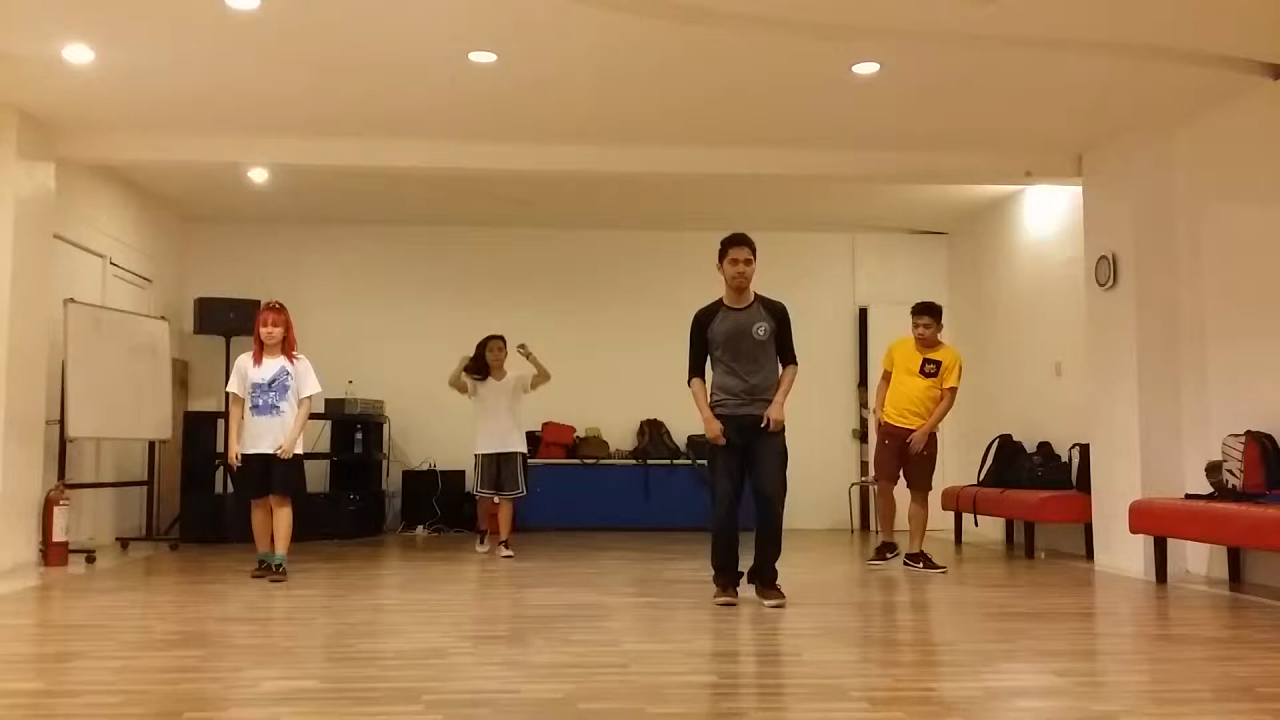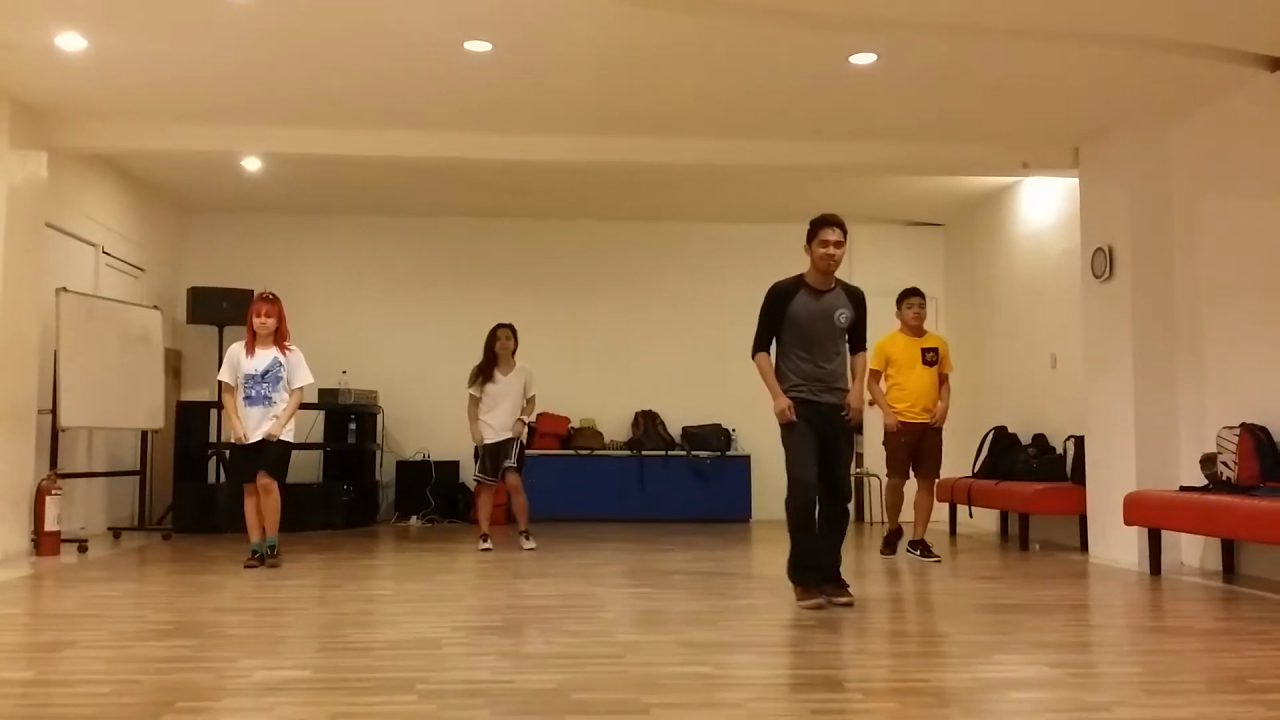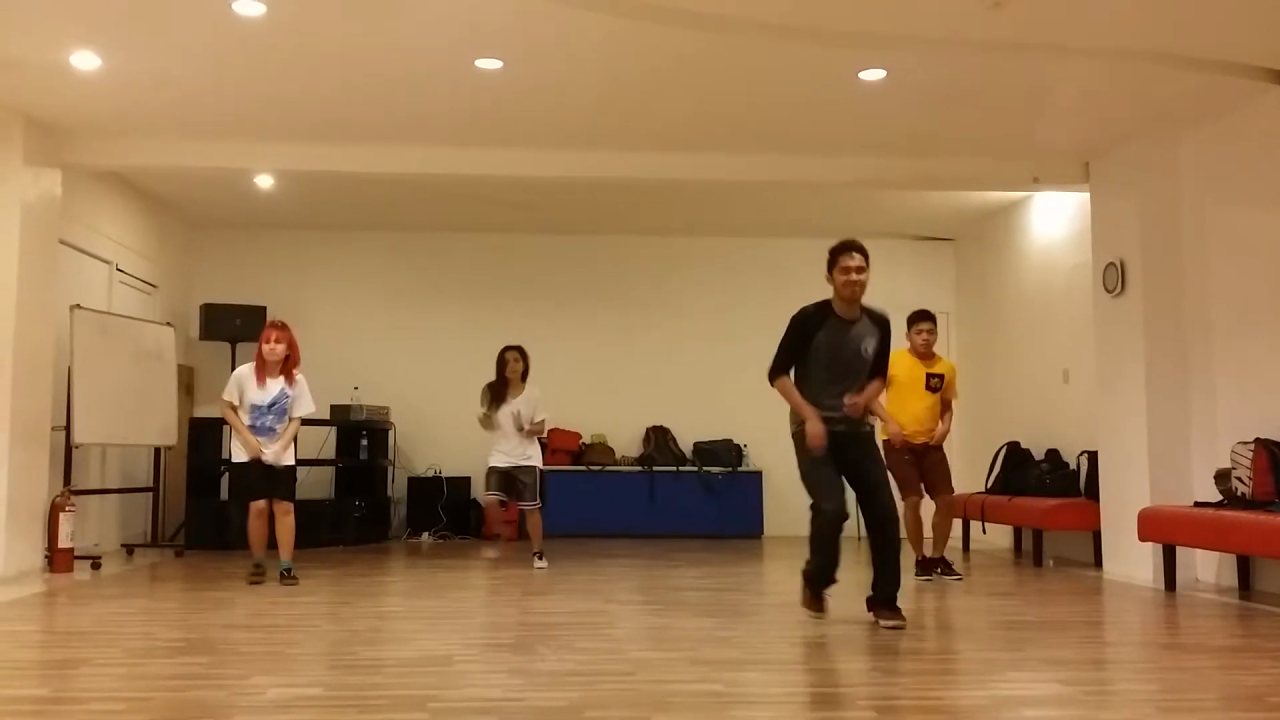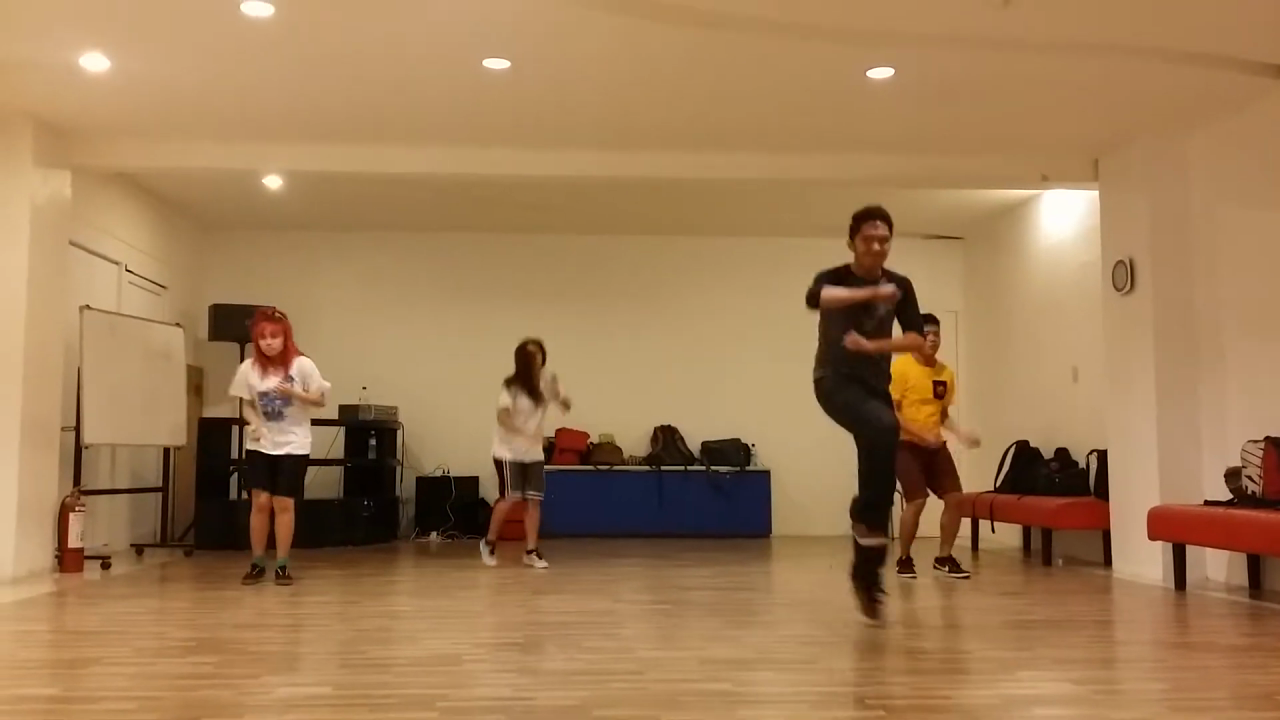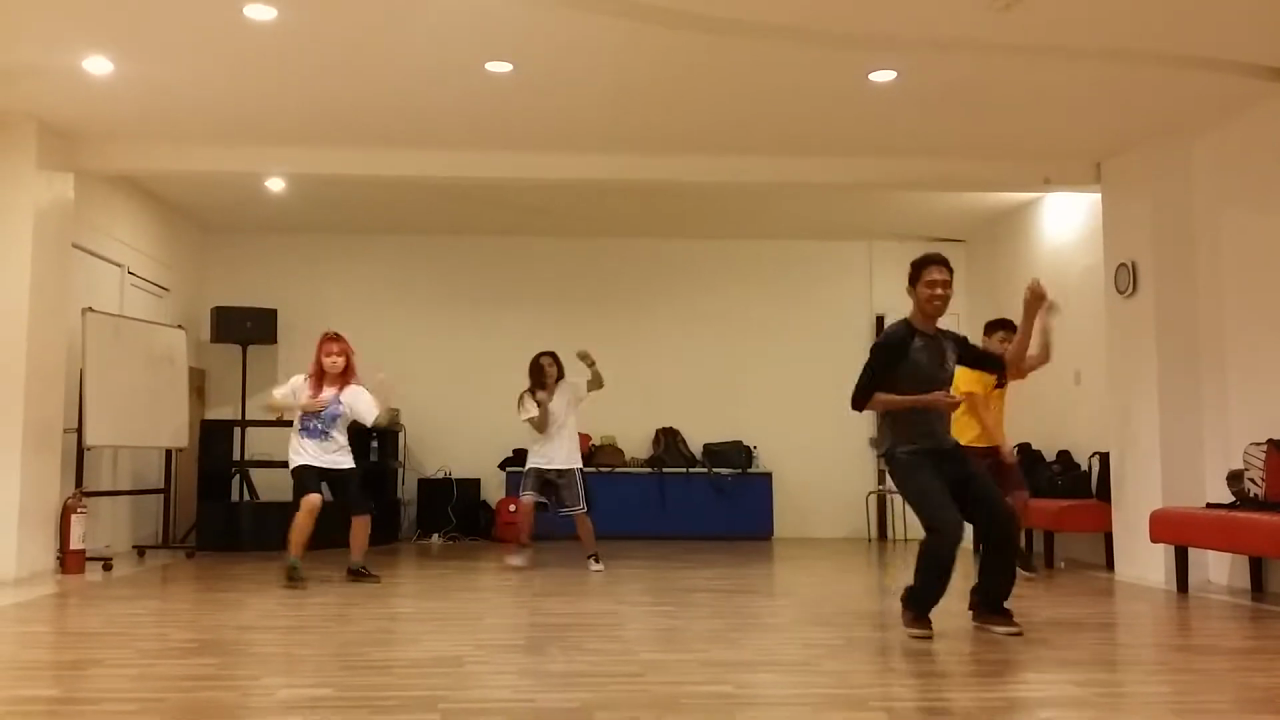
dt=1s
person 1, frame 1
left shoulder: (774, 312)
right shoulder: (706, 318)
left elbow: (789, 363)
right elbow: (695, 374)
left wrist: (778, 401)
right wrist: (707, 416)
left hip: (765, 420)
right hip: (725, 421)
left knee: (771, 497)
right knee: (724, 502)
left ankle: (765, 578)
right ankle: (725, 580)
person 1, frame 2
left shoulder: (853, 298)
right shoulder: (783, 293)
right elbow: (760, 349)
left wrist: (857, 388)
right wrist: (777, 394)
left hip: (839, 407)
right hip: (798, 404)
left knee: (838, 493)
right knee: (804, 486)
left ankle: (830, 576)
right ankle: (806, 578)
person 1, frame 3
left shoulder: (878, 324)
right shoulder: (811, 319)
right elbow: (777, 373)
left wrist: (864, 397)
right wrist: (807, 414)
left hip: (856, 434)
right hip: (815, 433)
left knee: (884, 513)
right knee: (831, 510)
left ankle: (884, 600)
right ankle: (816, 582)
person 1, frame 4
left shoulder: (899, 285)
right shoulder: (833, 280)
left elbow: (917, 340)
right elbow: (816, 299)
left wrist: (872, 345)
right wrist: (871, 294)
left hip: (875, 383)
right hip: (836, 380)
right knee: (883, 428)
left ankle: (867, 580)
right ankle: (869, 515)
person 1, frame 5
left shoulder: (953, 342)
right shoulder: (896, 340)
left elbow: (1005, 366)
right elbow: (862, 399)
left wrist: (1029, 313)
right wrist: (925, 400)
left hip: (945, 449)
right hip: (909, 454)
left knee: (1000, 519)
right knee: (947, 526)
left ankle: (988, 605)
right ankle: (917, 606)
person 2, frame 1
left shoulder: (298, 363)
right shoulder: (244, 362)
left elbow: (305, 404)
right elbow: (236, 404)
left wrist: (292, 439)
right wrist: (232, 442)
left hip: (284, 445)
right hip: (252, 445)
left knee: (281, 500)
right knee: (258, 501)
left ankle: (280, 562)
right ankle: (263, 559)
person 2, frame 2
left shoulder: (290, 354)
right shoulder: (237, 351)
left elbow: (296, 393)
right elbow: (227, 392)
left wrist: (279, 424)
right wrist: (235, 425)
left hip: (277, 433)
right hip: (246, 434)
left knee: (267, 483)
right knee: (250, 488)
left ankle: (272, 545)
right ankle: (256, 548)
person 2, frame 3
left shoulder: (295, 380)
right shoulder: (244, 374)
left elbow: (296, 421)
right elbow: (228, 409)
left wrist: (280, 447)
right wrist: (247, 438)
left hip: (281, 455)
right hip: (248, 453)
left knee: (283, 507)
right knee: (258, 506)
left ankle: (286, 567)
right ankle: (258, 563)
person 2, frame 4
left shoulder: (301, 364)
right shoulder: (248, 368)
left elbow: (322, 397)
right elbow: (241, 401)
left wrist: (293, 392)
right wrist: (251, 420)
left hip: (294, 445)
right hip: (260, 445)
left knee: (284, 503)
right knee: (260, 503)
left ankle: (282, 566)
right ankle: (257, 564)
person 2, frame 5
left shoulder: (354, 392)
right shoulder: (303, 382)
left elbow: (379, 421)
right elbow: (272, 402)
right wrist: (300, 405)
left hip: (341, 461)
right hip: (306, 459)
left knee: (361, 515)
right knee: (311, 503)
left ankle: (356, 567)
right ankle: (293, 564)
person 3, frame 1
left shoulder: (949, 357)
right shoulder: (897, 348)
left elbow: (948, 399)
right elbow: (885, 380)
left wrist: (925, 430)
right wrist: (878, 410)
left hip: (922, 433)
right hip: (891, 427)
left knee: (919, 492)
right knee: (883, 484)
left ankle: (915, 553)
right ankle: (886, 543)
person 3, frame 2
left shoulder: (938, 344)
right shoulder: (887, 344)
left elbow: (944, 381)
right elbow: (873, 382)
left wrist: (944, 405)
right wrist: (887, 411)
left hip: (930, 423)
right hip: (900, 422)
left knee: (926, 482)
right knee: (896, 479)
left ankle: (918, 540)
right ankle: (893, 529)
person 3, frame 3
left shoulder: (946, 369)
right shoulder: (893, 361)
left wrist: (944, 427)
right wrist: (888, 421)
left hip: (928, 444)
right hip: (898, 443)
left knee: (945, 500)
right knee: (912, 501)
left ankle: (937, 558)
right ankle: (919, 559)
person 3, frame 4
left shoulder: (945, 373)
right shoulder: (901, 368)
left wrist: (962, 435)
right wrist: (918, 434)
left hip: (935, 445)
right hip: (905, 444)
left knee: (954, 497)
right knee: (917, 500)
left ankle: (944, 557)
right ankle: (904, 558)
person 3, frame 5
left shoulder: (1005, 368)
right shoulder: (968, 368)
left elbow: (1042, 358)
right elbow: (979, 411)
left wrist: (1044, 320)
right wrist: (1003, 443)
left hip: (994, 446)
right hip: (967, 446)
left knee: (1019, 496)
left ankle: (1017, 551)
person 4, frame 1
left shoulder: (517, 380)
right shoulder: (477, 382)
left elbow: (545, 376)
right elbow: (453, 383)
left wrist: (529, 356)
right wrist: (464, 364)
left hip: (512, 445)
right hip: (486, 446)
left knee: (507, 496)
right knee: (485, 495)
left ankle: (504, 542)
right ankle: (483, 531)
person 4, frame 2
left shoulder: (524, 372)
right shoulder: (482, 372)
left elbow: (531, 402)
right elbow: (473, 403)
left wrist: (522, 420)
right wrist: (474, 428)
left hip: (512, 435)
right hip: (487, 436)
left knee: (513, 481)
right knee: (486, 486)
left ankle: (524, 532)
right ankle: (484, 535)
person 4, frame 3
left shoulder: (533, 394)
right shoulder: (493, 391)
left elbow: (541, 430)
right elbow: (486, 420)
left wrist: (526, 427)
right wrist: (485, 422)
left hip: (528, 459)
right hip: (500, 458)
left knee: (530, 508)
right knee: (491, 501)
left ankle: (538, 553)
right ankle: (501, 534)
person 4, frame 4
left shoulder: (546, 382)
right shoulder: (512, 386)
left elbow: (566, 407)
right elbow: (502, 418)
left wrist: (558, 396)
right wrist: (523, 434)
left hip: (534, 452)
right hip: (508, 451)
left knee: (534, 500)
right knee: (511, 499)
left ankle: (531, 550)
right ankle: (488, 541)
person 4, frame 5
left shoulder: (569, 387)
right shoulder: (529, 398)
left elbow: (597, 384)
right elbow: (540, 428)
left wrist: (590, 364)
right wrist: (542, 408)
left hip: (568, 462)
right hip: (539, 462)
left knee: (580, 514)
right knee: (526, 503)
left ankle: (592, 556)
right ankle: (523, 547)
